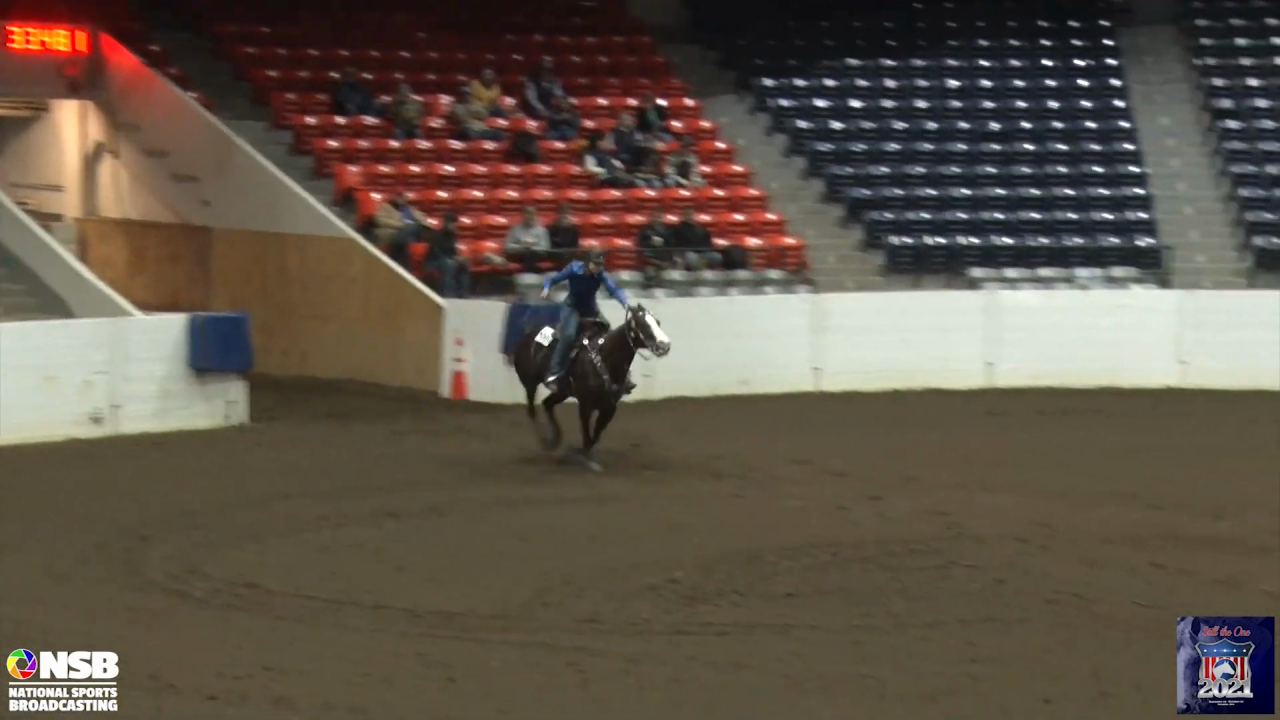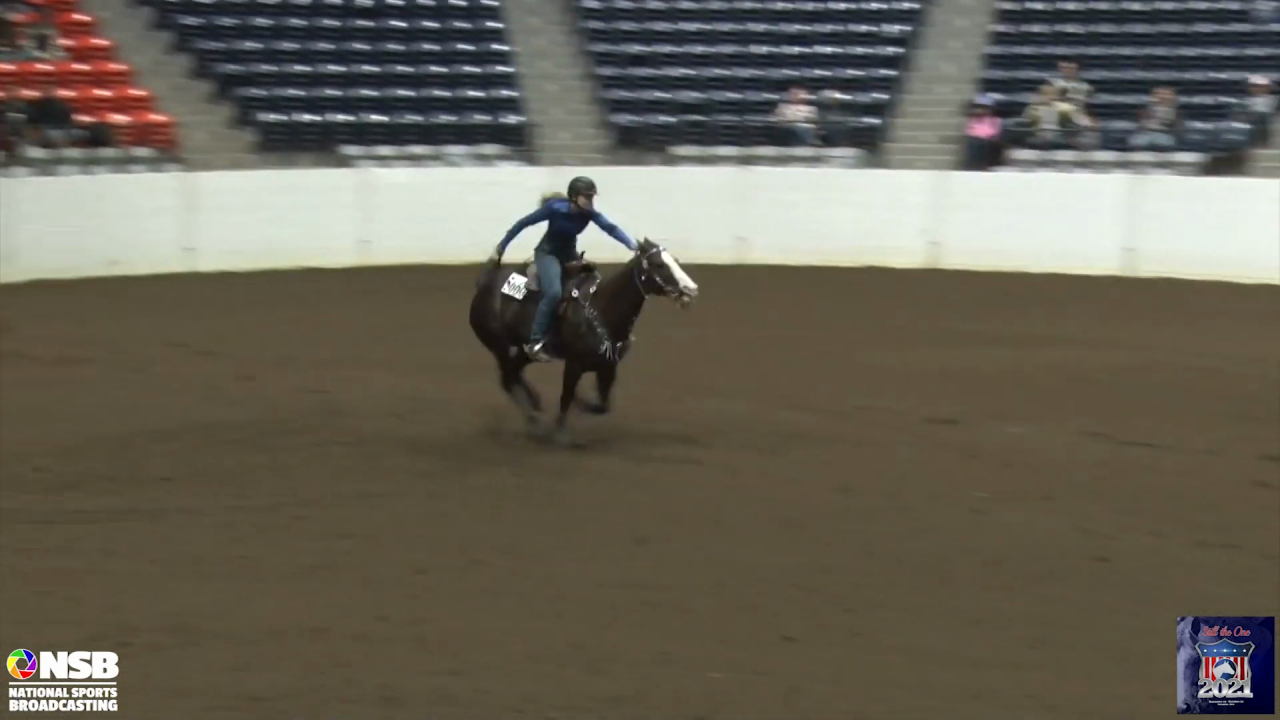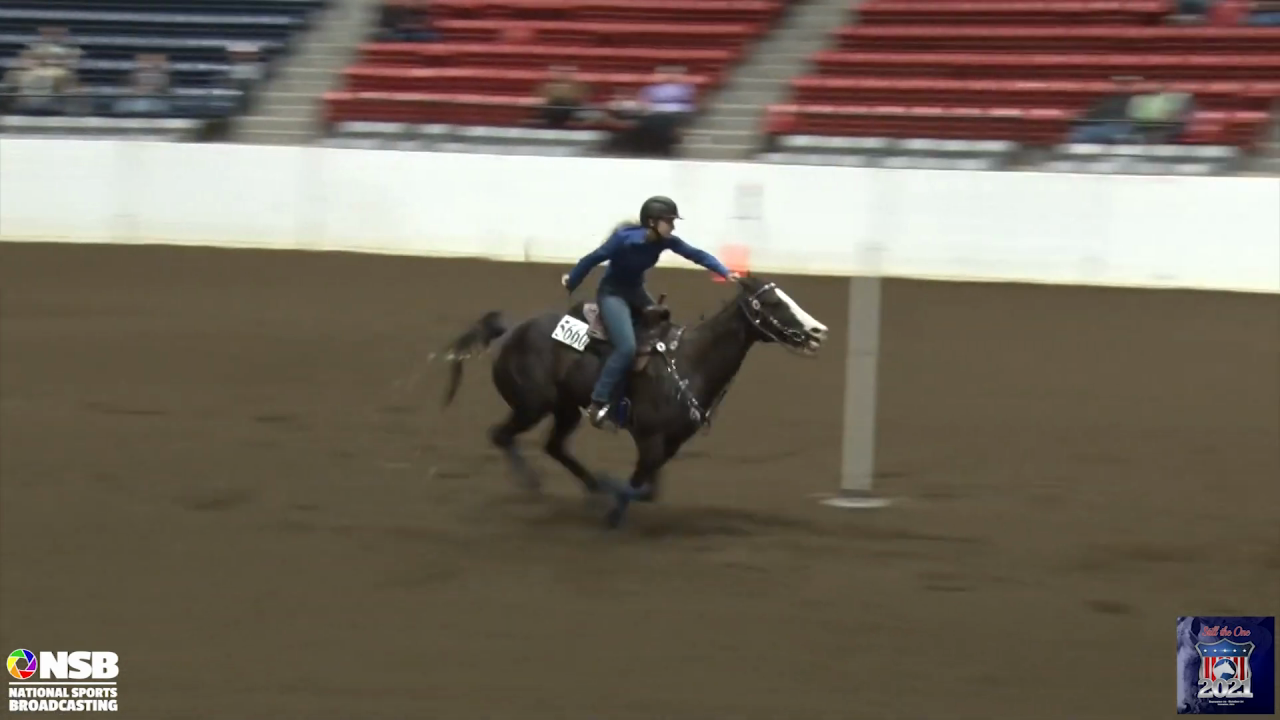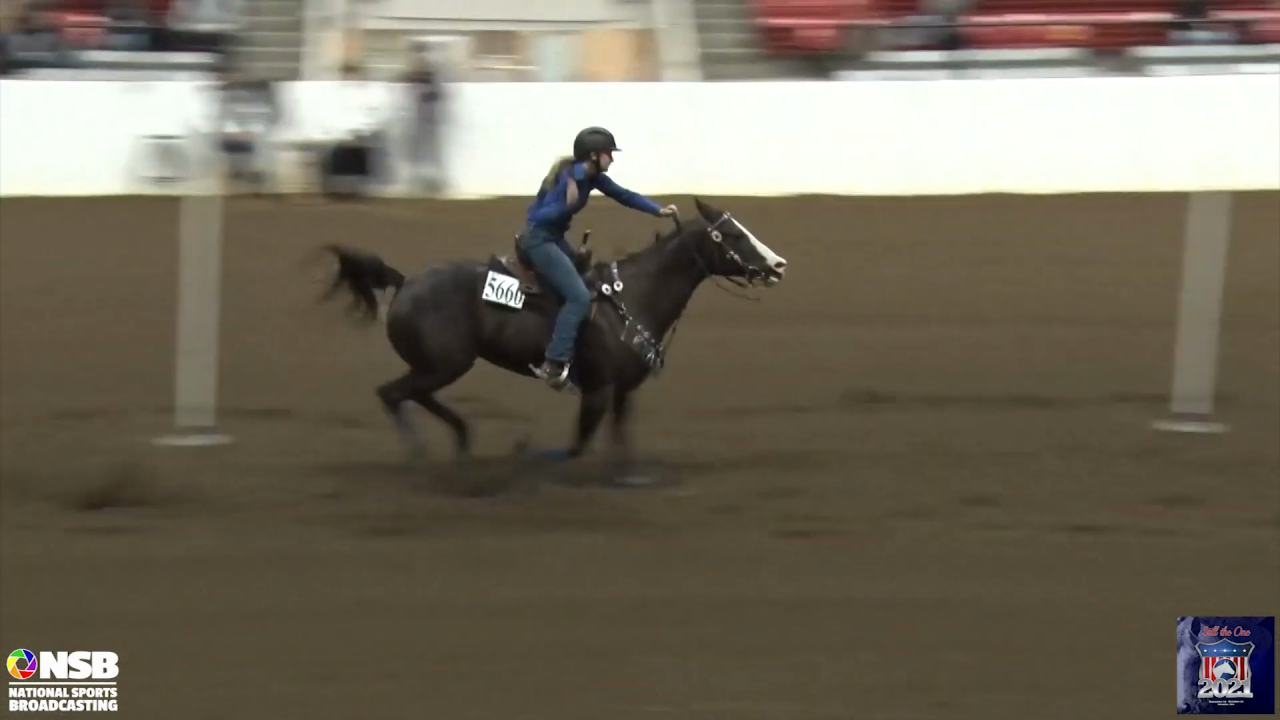
dt=0.7s
person 1, frame 1
left shoulder: (600, 276)
right shoulder: (574, 270)
left elbow: (613, 289)
right elbow: (551, 280)
left wrist: (625, 304)
right wrist: (546, 289)
left hip: (591, 310)
right hip: (572, 308)
right knee: (569, 335)
right ankle: (554, 373)
person 1, frame 2
left shoulder: (589, 213)
right shoulder: (555, 208)
left elbow: (610, 228)
right elbow: (524, 222)
left wrist: (632, 245)
right wrist: (501, 248)
left hip: (569, 254)
right hip: (547, 254)
right knee: (555, 293)
right ankle: (535, 341)
person 1, frame 3
left shoulder: (665, 240)
right shoulder: (626, 239)
left elbow: (697, 255)
right elbow: (592, 259)
left wrist: (724, 271)
right wrist: (571, 283)
left hip: (635, 293)
right hip: (612, 295)
right knee: (627, 347)
right ankle: (598, 404)
person 1, frame 4
left shoulder: (593, 177)
right shoulder: (566, 177)
left elbow: (623, 195)
right elbow: (541, 215)
left wrist: (659, 210)
right wrist: (566, 204)
left hip: (554, 240)
right hip: (540, 241)
right knee: (579, 297)
right ankle: (554, 363)
